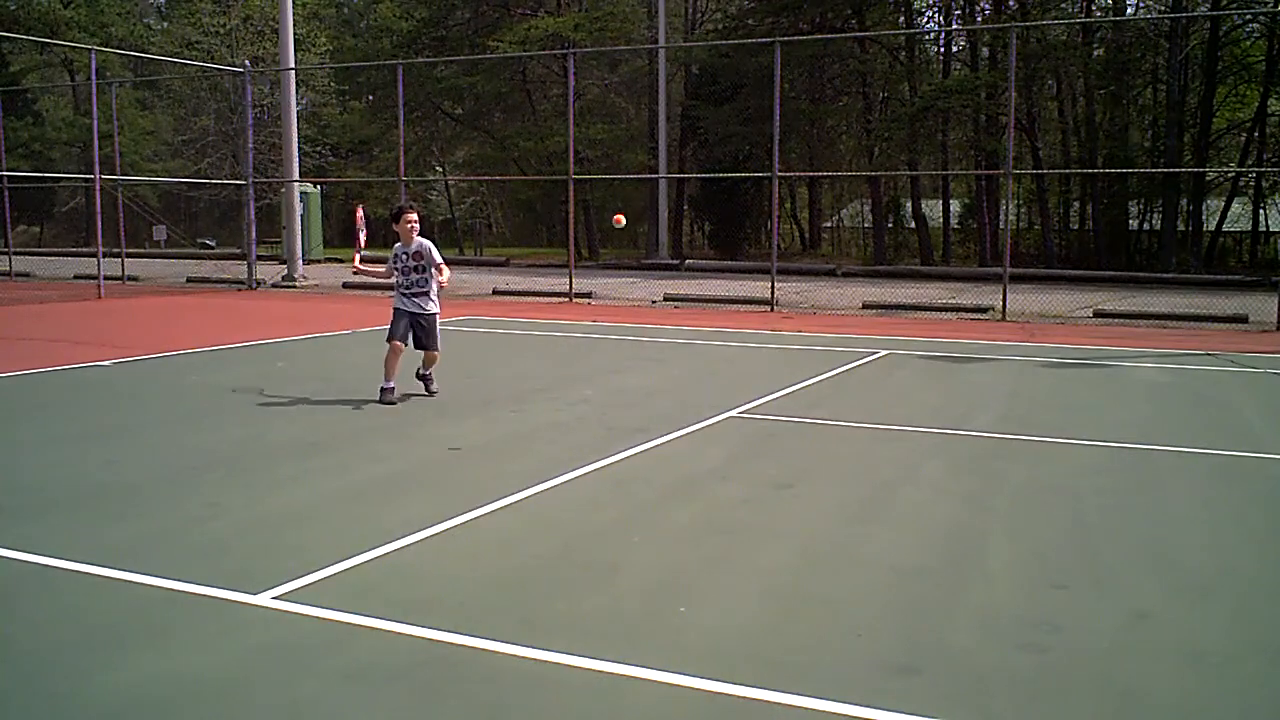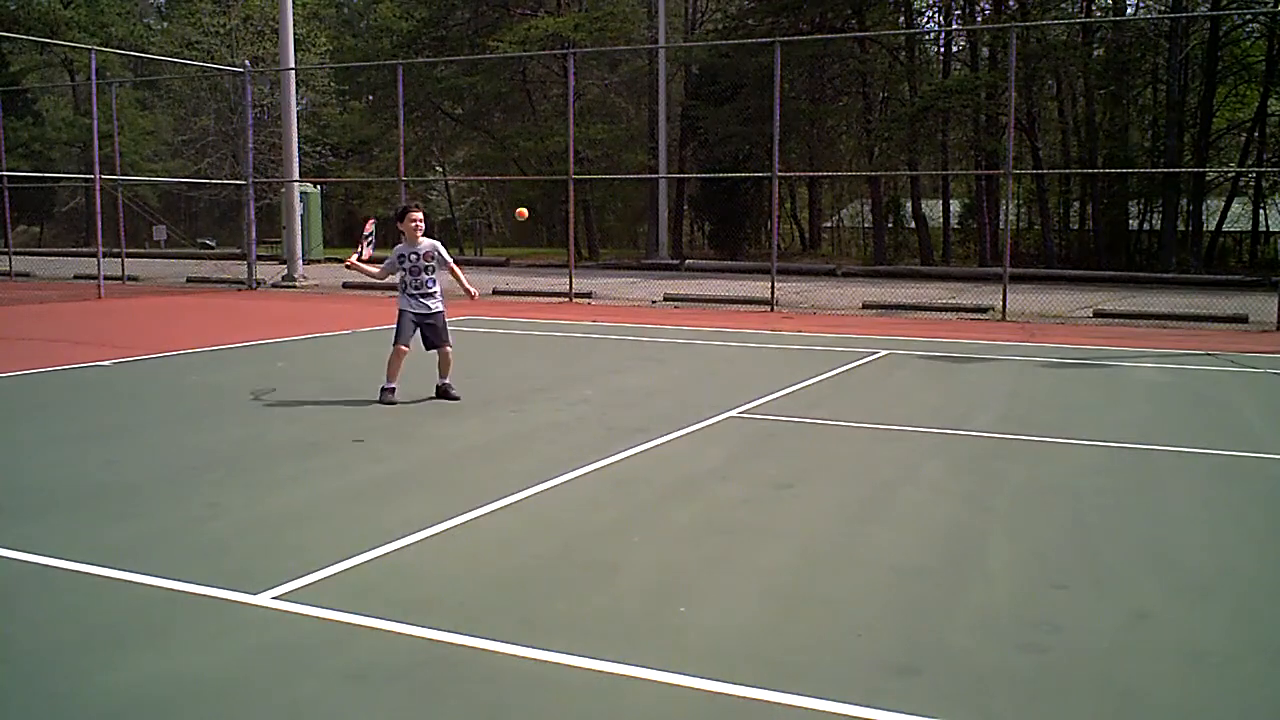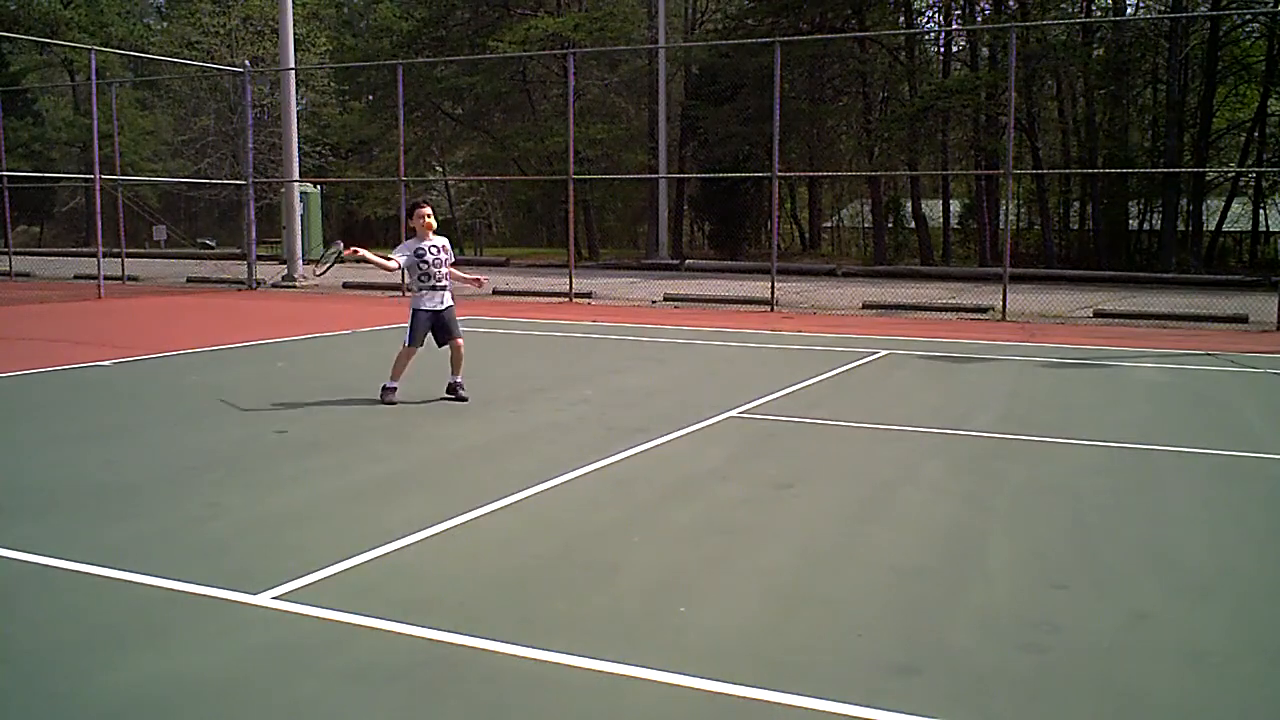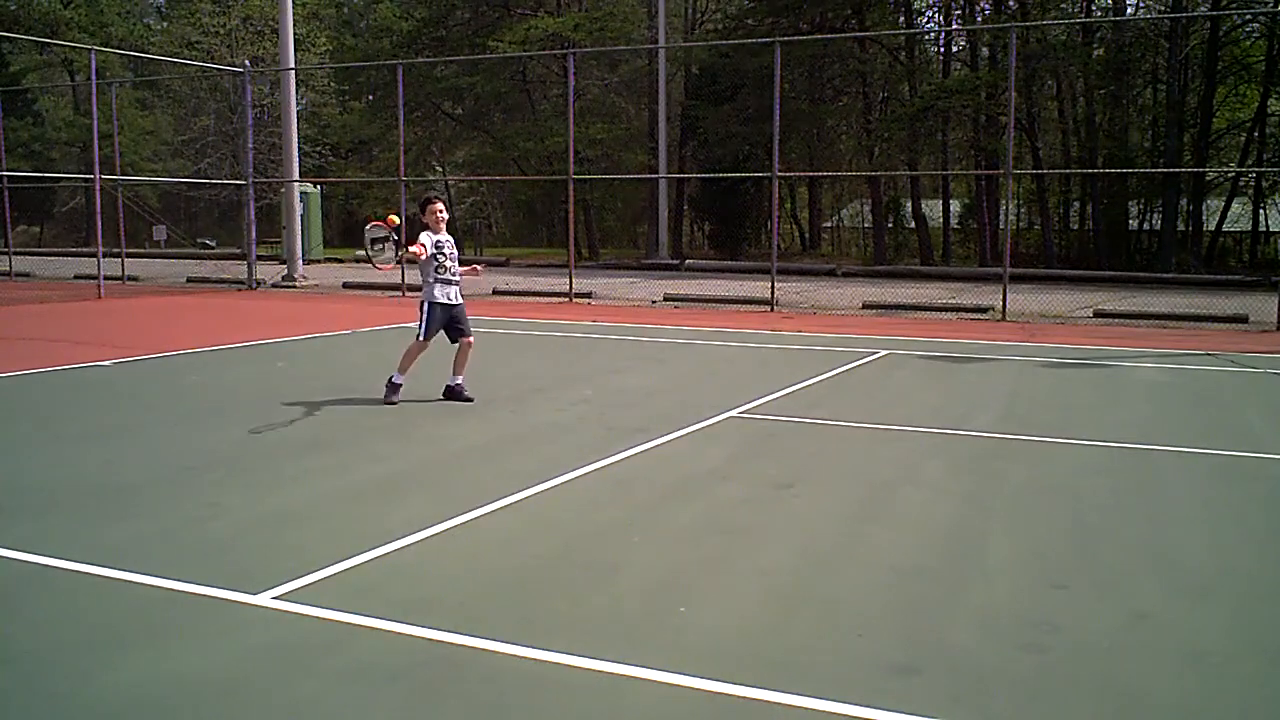
dt=0.1s
person 1, frame 1
left shoulder: (425, 246)
right shoulder: (397, 249)
left elbow: (442, 268)
right elbow: (390, 271)
left wrist: (443, 278)
right wrist: (361, 267)
left hip: (427, 307)
right hip: (403, 306)
left knee: (433, 352)
right knee: (396, 345)
left ankle: (425, 372)
right ankle: (388, 387)
person 1, frame 2
left shoulder: (434, 246)
right shoulder: (398, 251)
left elbow: (452, 268)
right elbow: (382, 273)
left wrist: (466, 286)
right wrist: (357, 265)
left hip: (433, 307)
right hip: (408, 307)
left knee: (445, 350)
right knee: (400, 348)
left ankle: (443, 384)
right ankle: (388, 387)
person 1, frame 3
left shoulder: (443, 242)
right shoulder: (410, 245)
right elbow: (392, 265)
left wrist: (470, 278)
right wrist: (366, 255)
left hip: (444, 303)
right hip: (421, 304)
left knee: (457, 343)
right knee: (410, 347)
left ankle: (455, 384)
right ankle: (390, 386)
person 1, frame 4
left shoulder: (449, 239)
right shoulder: (426, 237)
right elbow: (420, 255)
left wrist: (468, 271)
right wrist: (415, 251)
left hip: (455, 298)
right hip: (434, 298)
left knee: (467, 341)
right knee: (422, 341)
left ankle: (454, 385)
right ankle: (396, 382)
